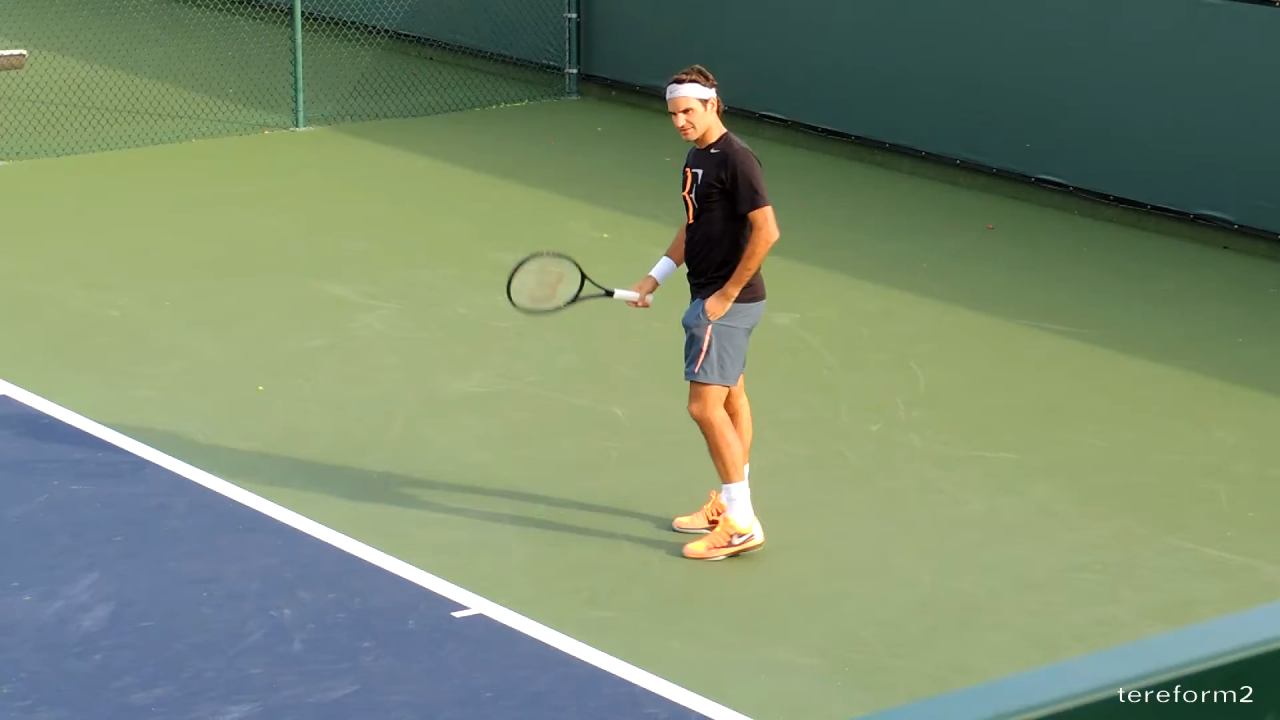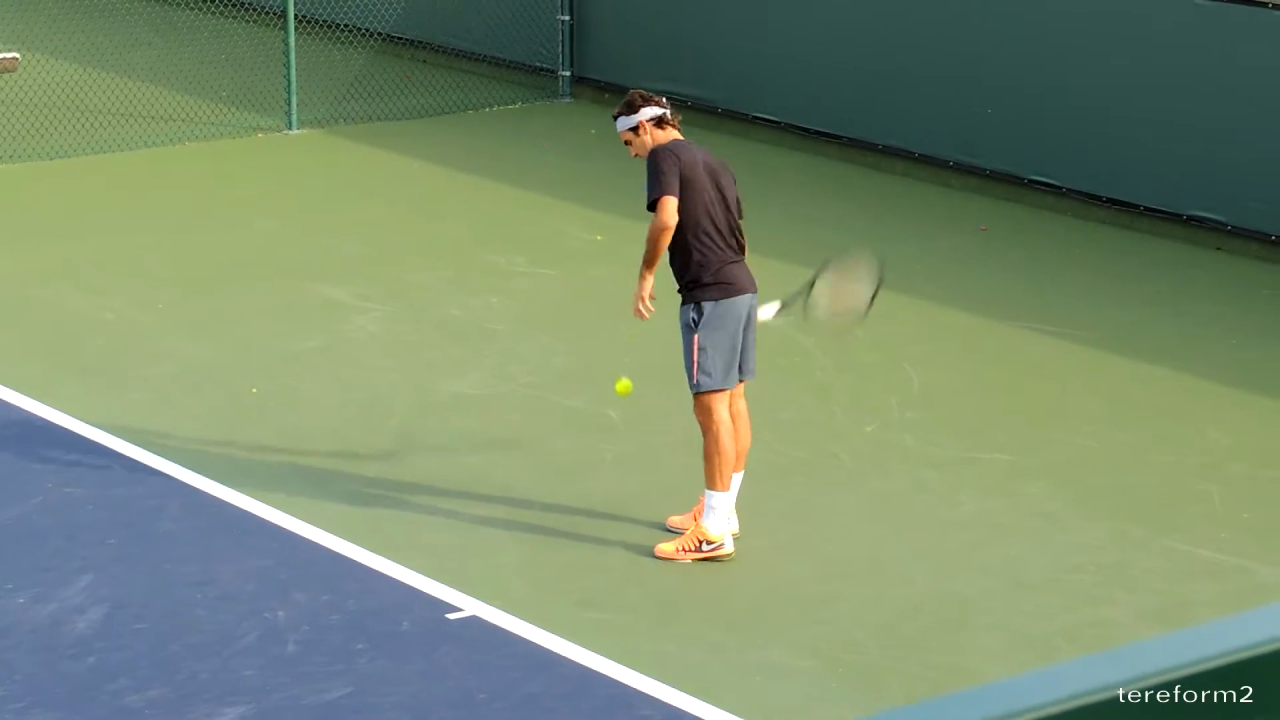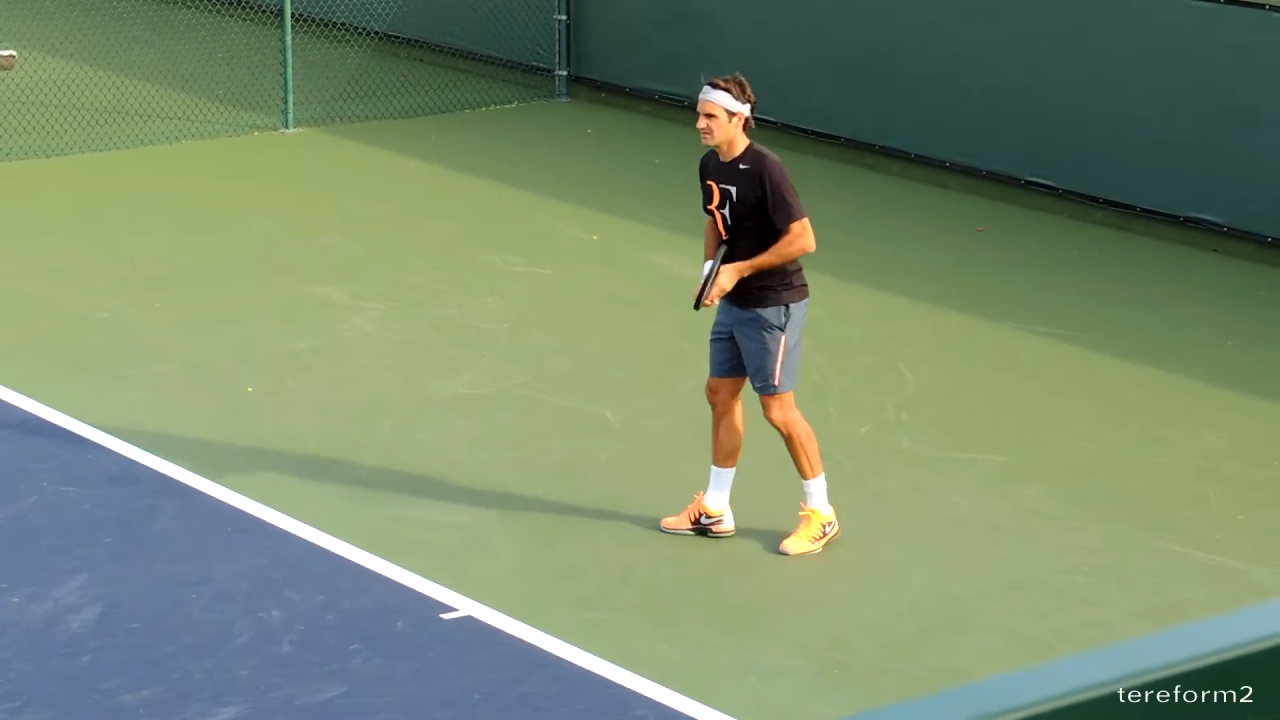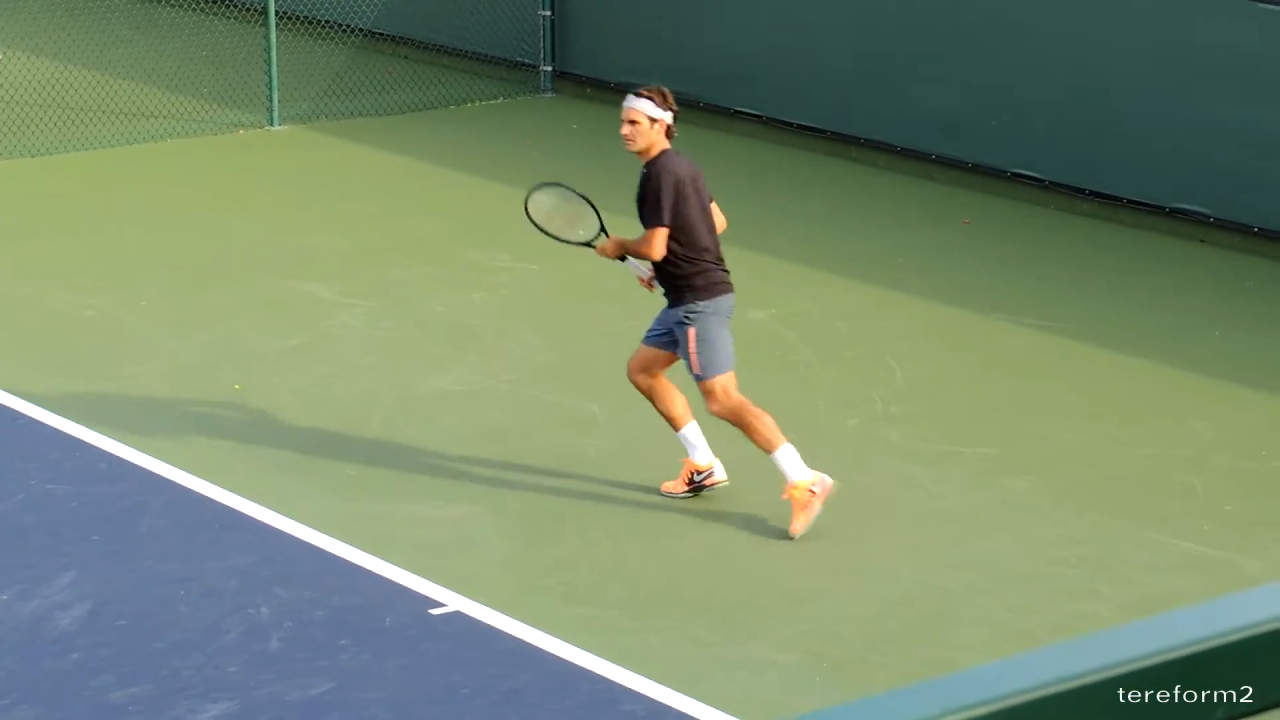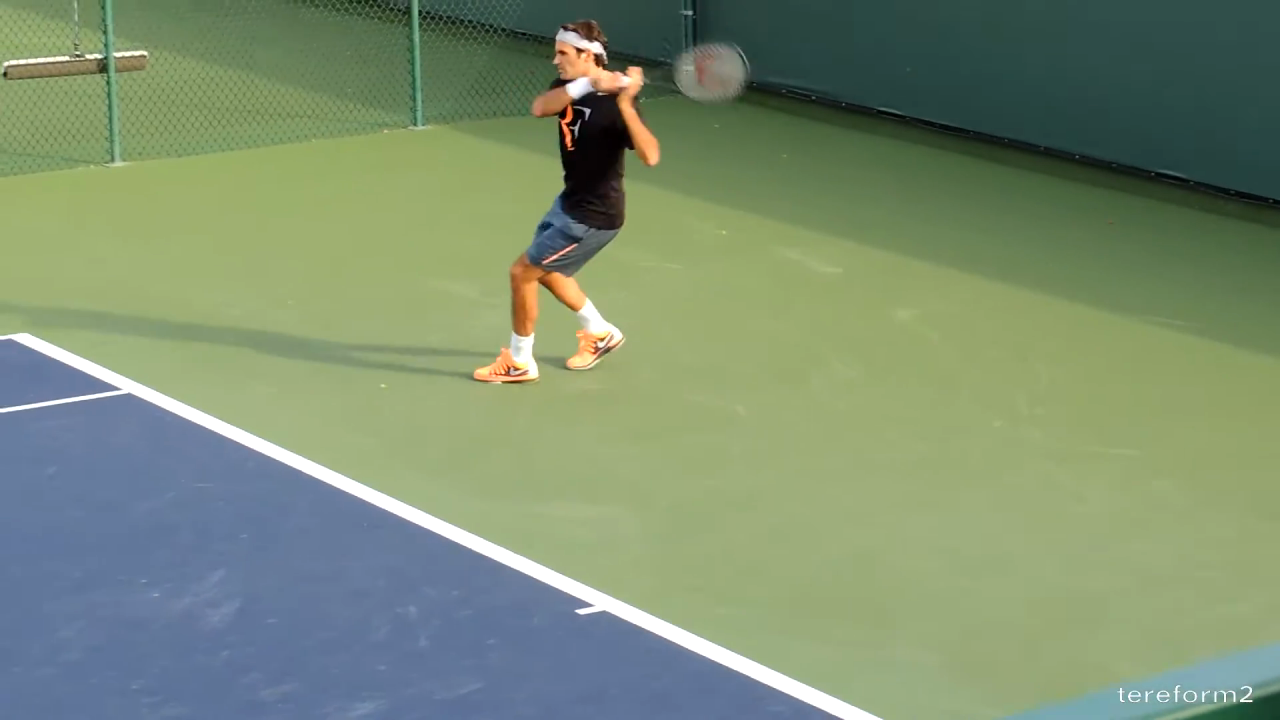
dt=1s
person 1, frame 1
left shoulder: (737, 157)
right shoulder: (696, 156)
left elbow: (765, 231)
left wrist: (724, 296)
right wrist: (657, 275)
left hip: (728, 301)
right hip: (710, 296)
left knee: (705, 407)
right knee: (731, 401)
left ankle: (740, 525)
right ankle: (732, 507)
person 1, frame 2
left shoulder: (666, 156)
right shoulder: (712, 162)
left elbow: (667, 218)
left wrist: (645, 276)
left hip: (713, 296)
right hip: (737, 290)
left knee: (712, 410)
right knee: (731, 404)
left ankle: (713, 533)
right ankle: (721, 511)
person 1, frame 3
left shoulder: (767, 170)
right shoulder: (709, 164)
left elbow: (803, 241)
left wrist: (739, 271)
right wrist: (710, 270)
left hip: (774, 306)
right hip: (733, 304)
left knee: (779, 411)
right knee: (720, 397)
left ankle: (820, 513)
right ankle: (713, 511)
person 1, frame 4
left shoulder: (658, 173)
right shoulder: (679, 166)
left elbow: (653, 249)
right elbow: (717, 223)
left wrist: (616, 247)
left hip: (700, 300)
right hip: (685, 299)
left knee: (724, 399)
right knee: (641, 370)
left ankle: (808, 481)
right ankle: (703, 465)
person 1, frame 5
left shoulder: (619, 99)
right shoulder: (568, 85)
left elbow: (650, 157)
right elbow: (540, 108)
left wrist: (626, 107)
right wrist: (585, 85)
left hip: (593, 218)
right hip: (569, 202)
left knee: (522, 274)
right knee: (546, 272)
left ankle: (518, 361)
right ankle: (599, 333)
